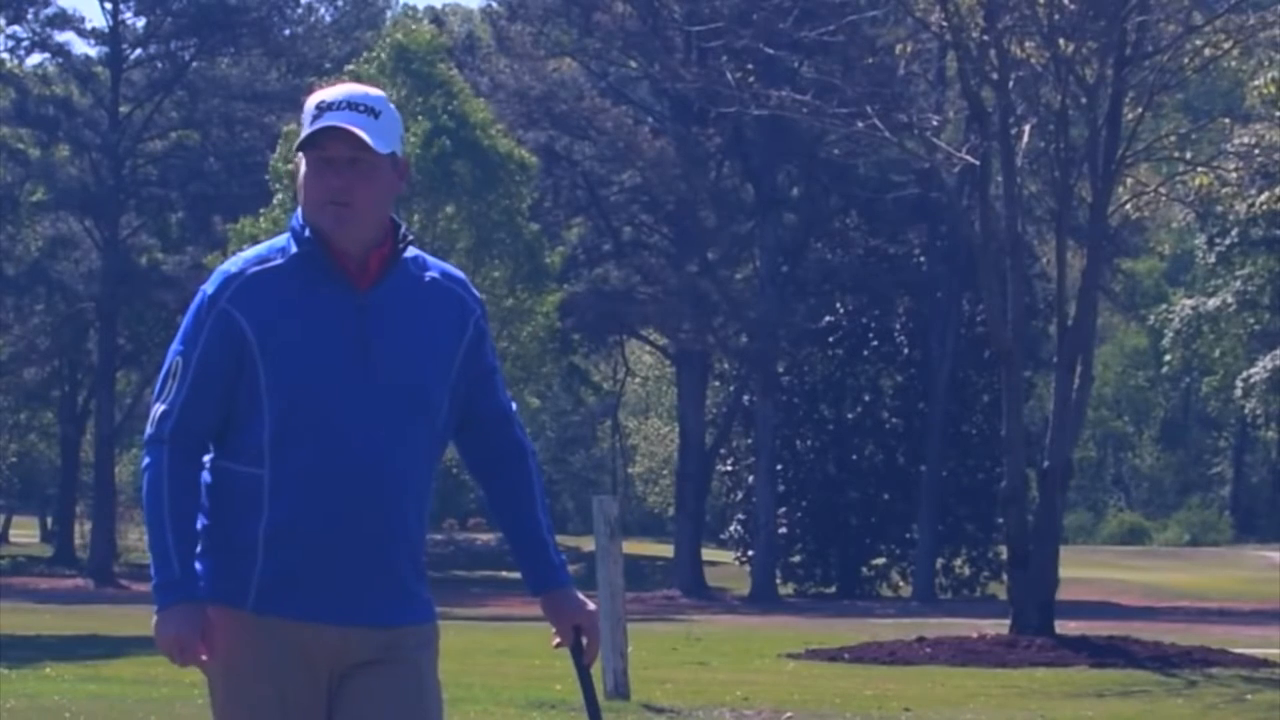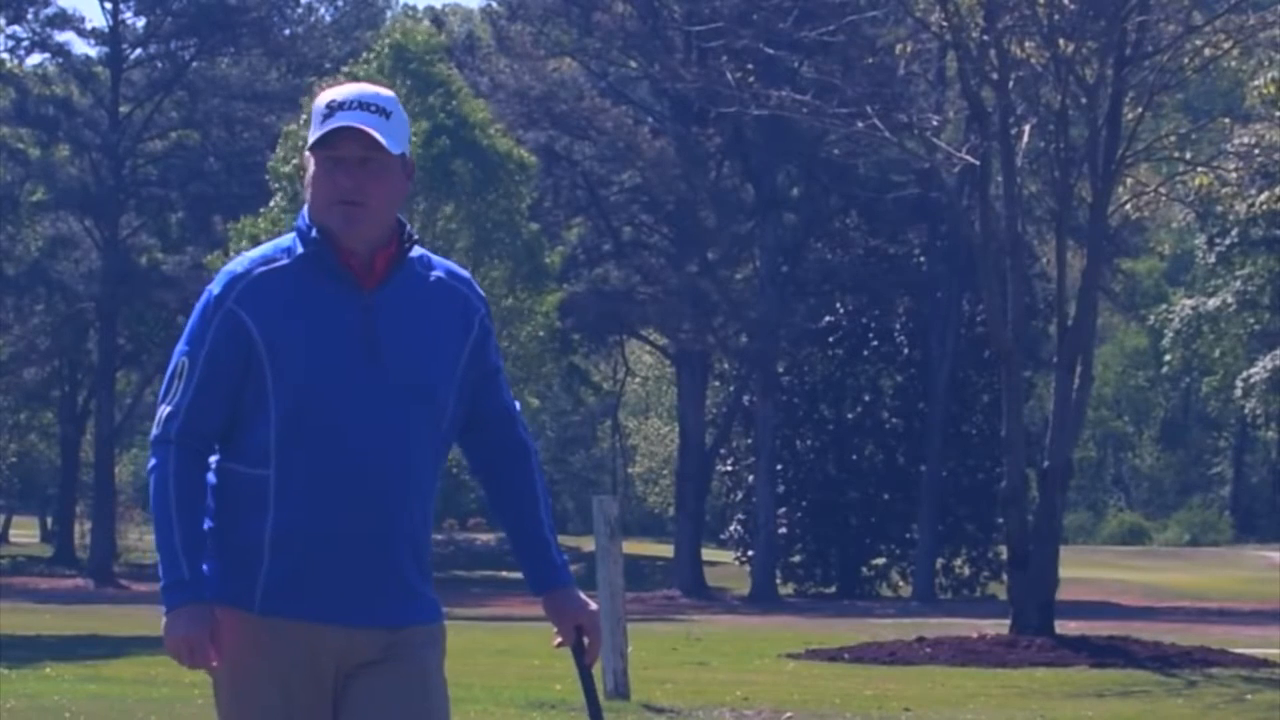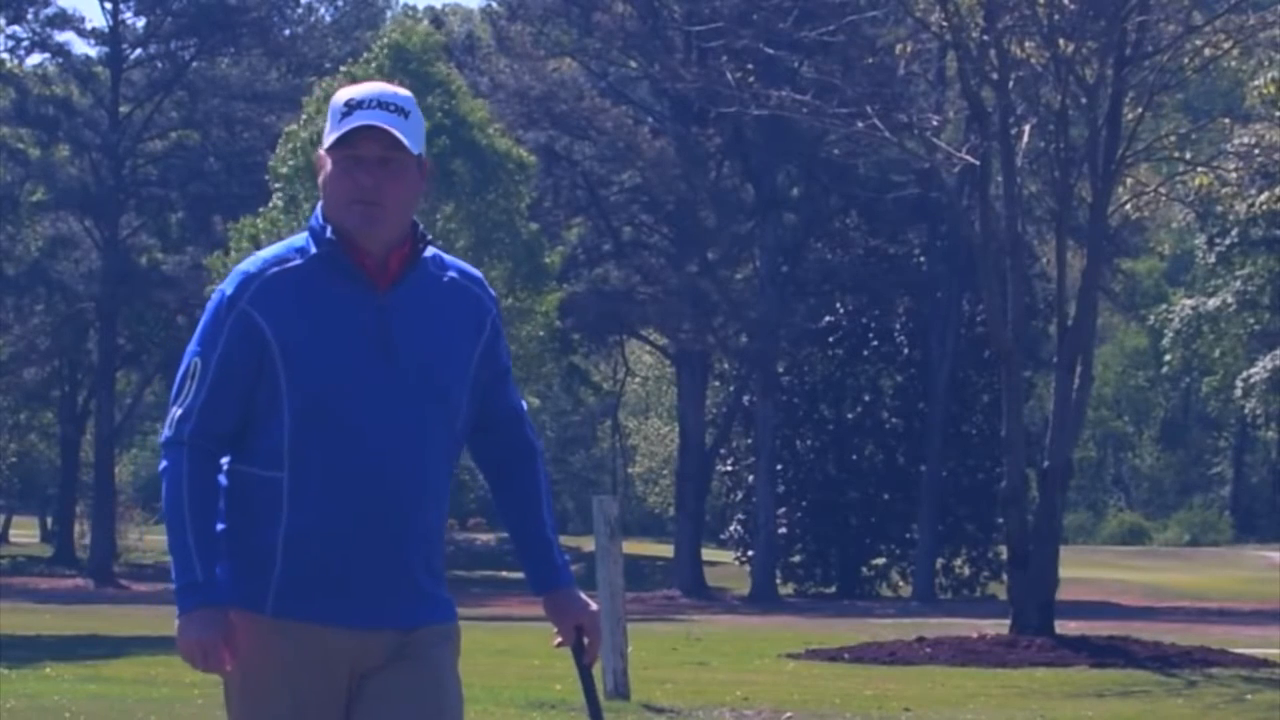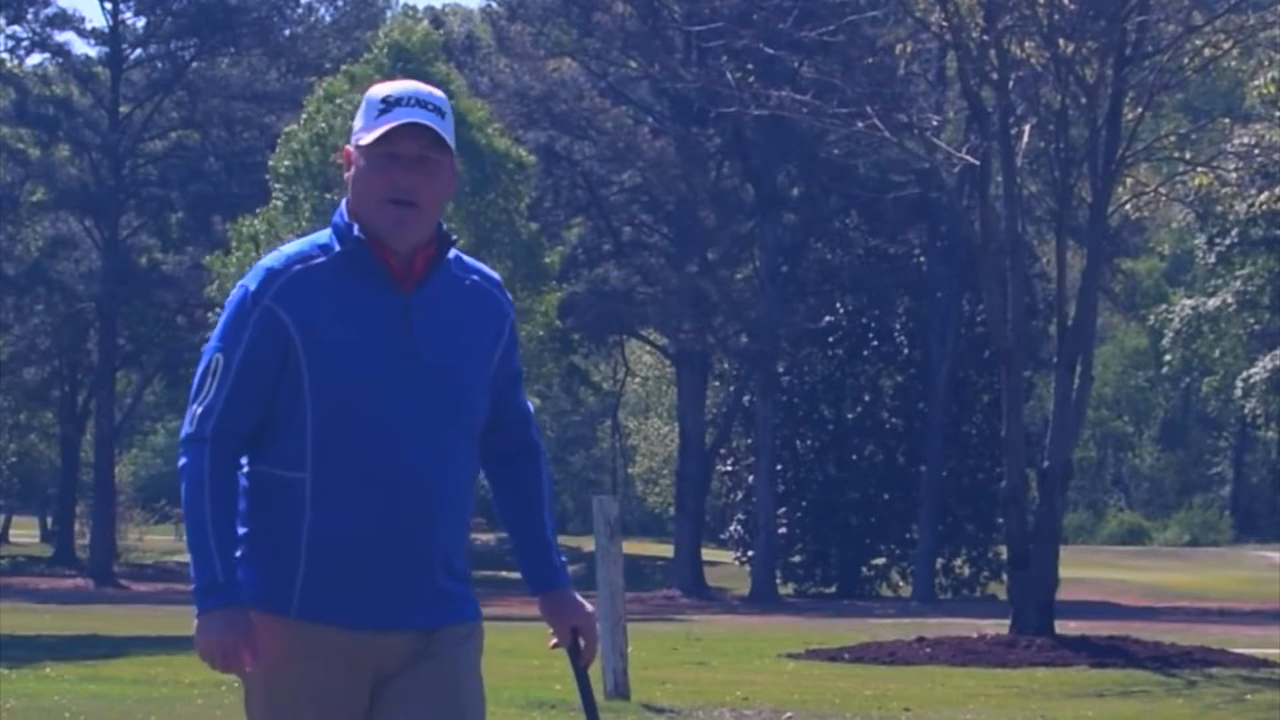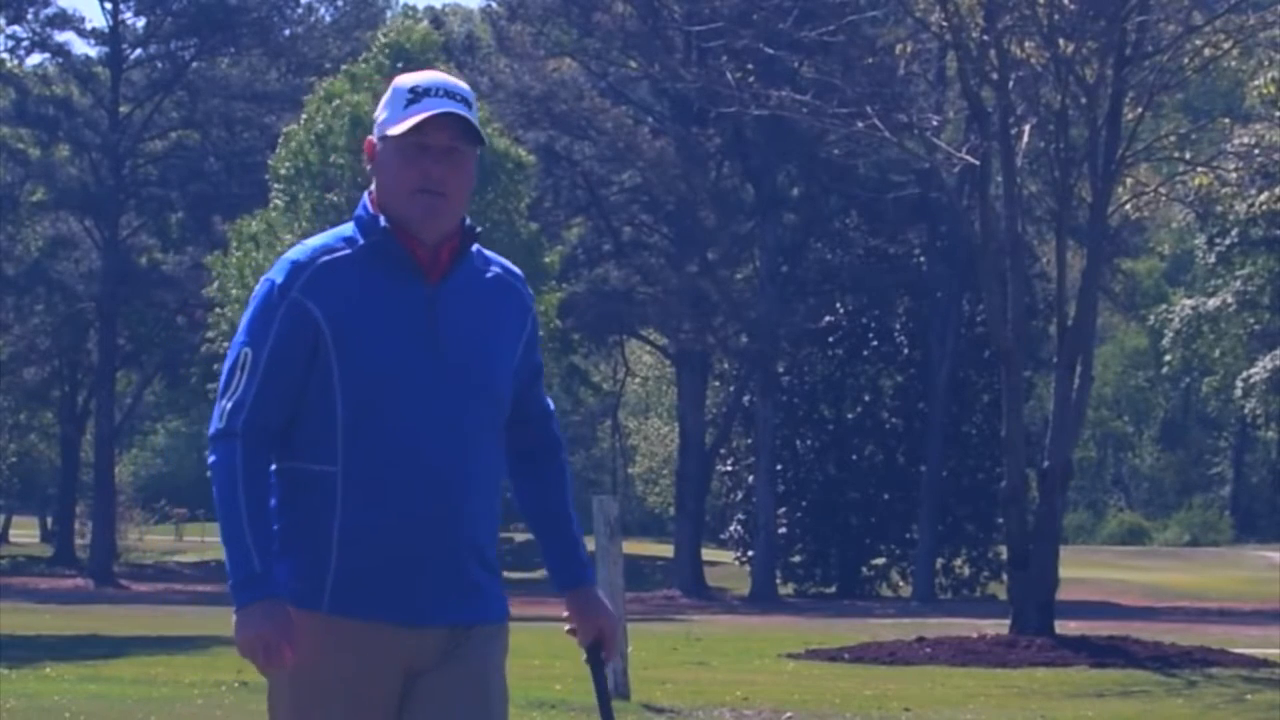
dt=0.3s
person 1, frame 1
left shoulder: (451, 302)
right shoulder: (242, 291)
left elbow: (502, 451)
right elbow: (173, 443)
left wrist: (551, 582)
right wrist: (176, 591)
left hip: (395, 625)
right hip: (259, 616)
person 1, frame 2
left shoulder: (455, 302)
right shoulder: (248, 291)
left elbow: (504, 449)
right elbow: (179, 444)
left wrist: (552, 582)
right wrist: (184, 593)
left hip: (401, 626)
right hip: (265, 617)
person 1, frame 3
left shoulder: (467, 300)
right shoulder: (260, 291)
left elbow: (510, 450)
right elbow: (190, 446)
left wrist: (554, 581)
right wrist: (198, 595)
left hip: (416, 626)
right hip: (278, 618)
person 1, frame 4
left shoulder: (486, 301)
right shoulder: (283, 288)
left elbow: (514, 450)
right elbow: (209, 444)
left wrist: (550, 583)
right wrist: (217, 596)
left hip: (440, 628)
right hip: (300, 620)
person 1, frame 5
left shoulder: (506, 294)
right shoulder: (309, 281)
left elbow: (534, 447)
right elbow: (239, 440)
left wrist: (575, 579)
right wrist: (254, 589)
left hip: (468, 623)
right hip: (330, 614)
